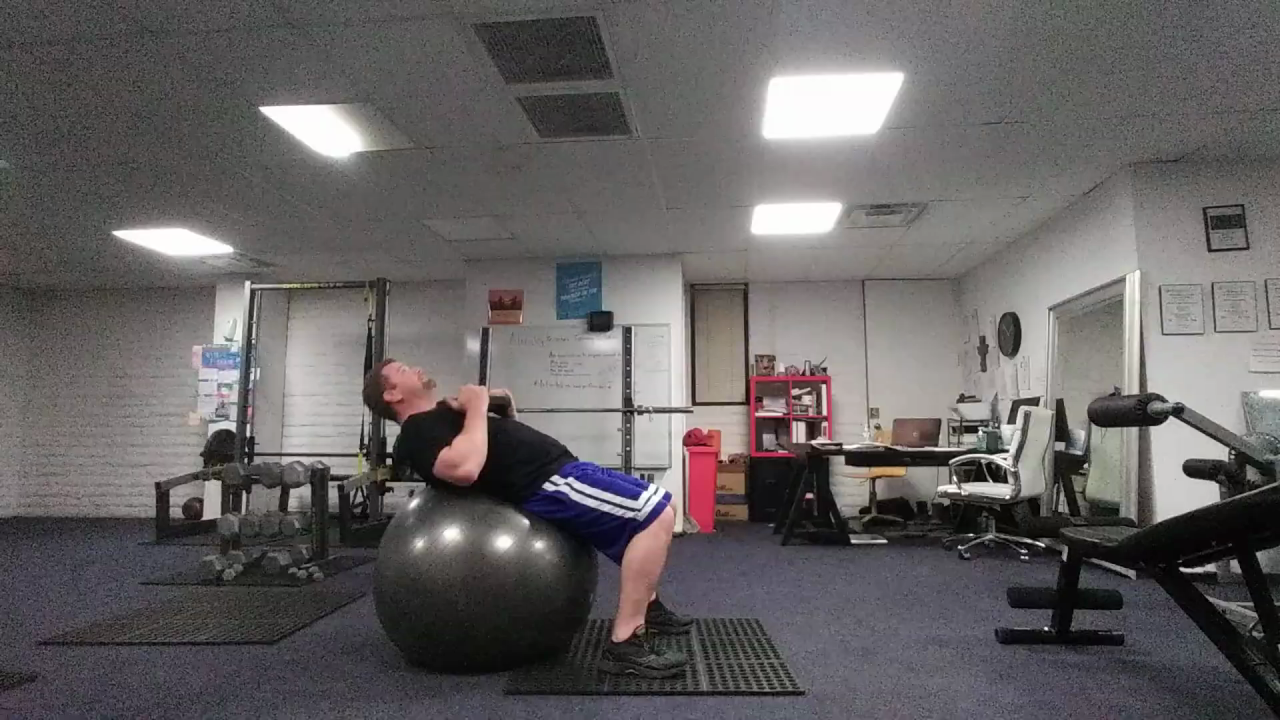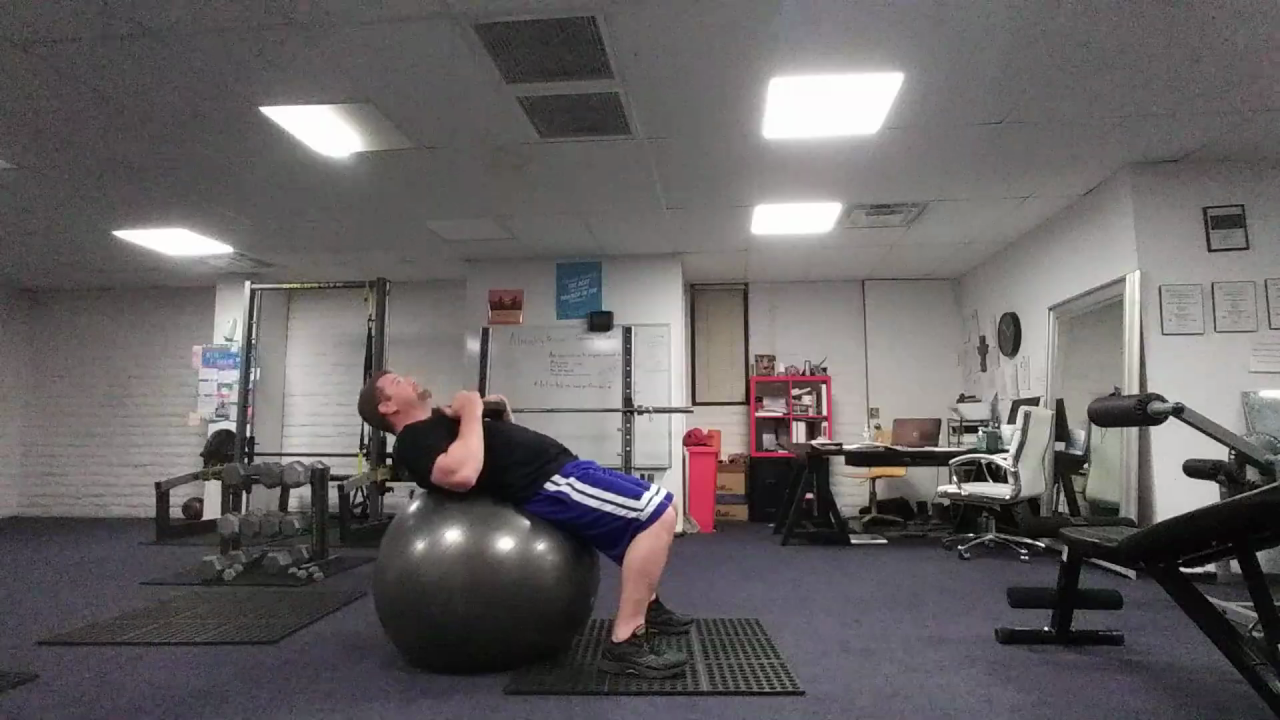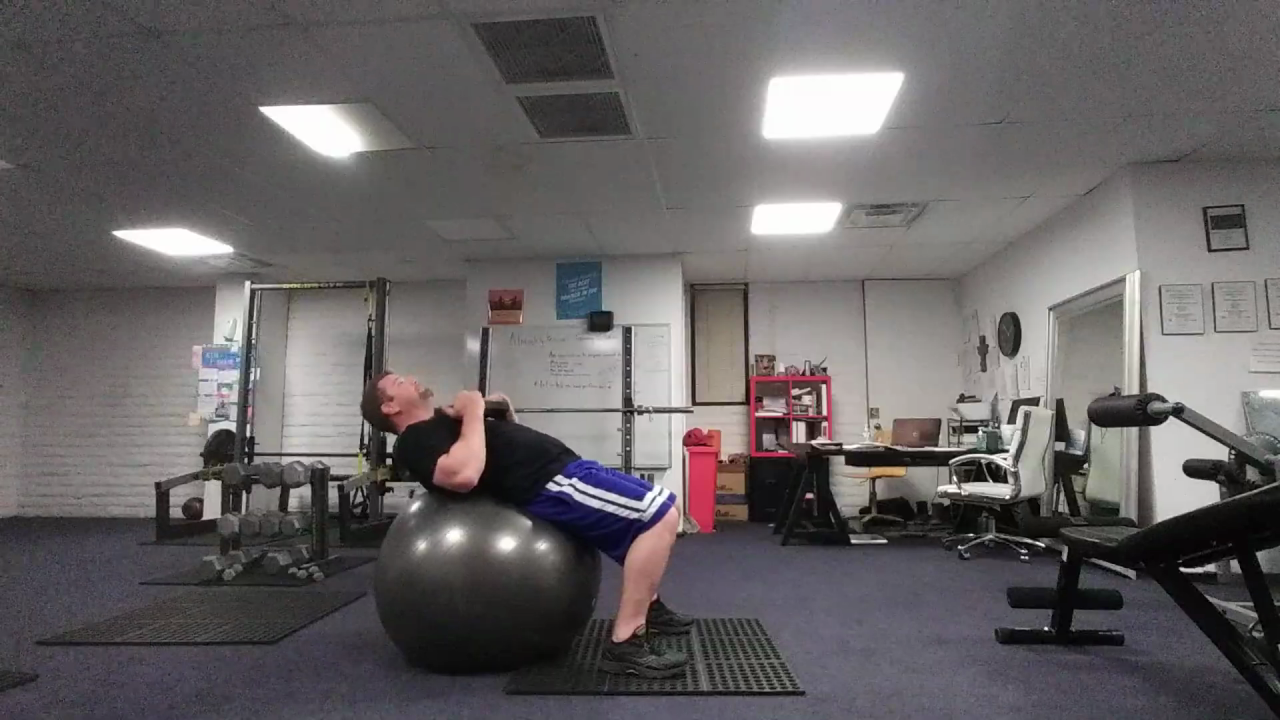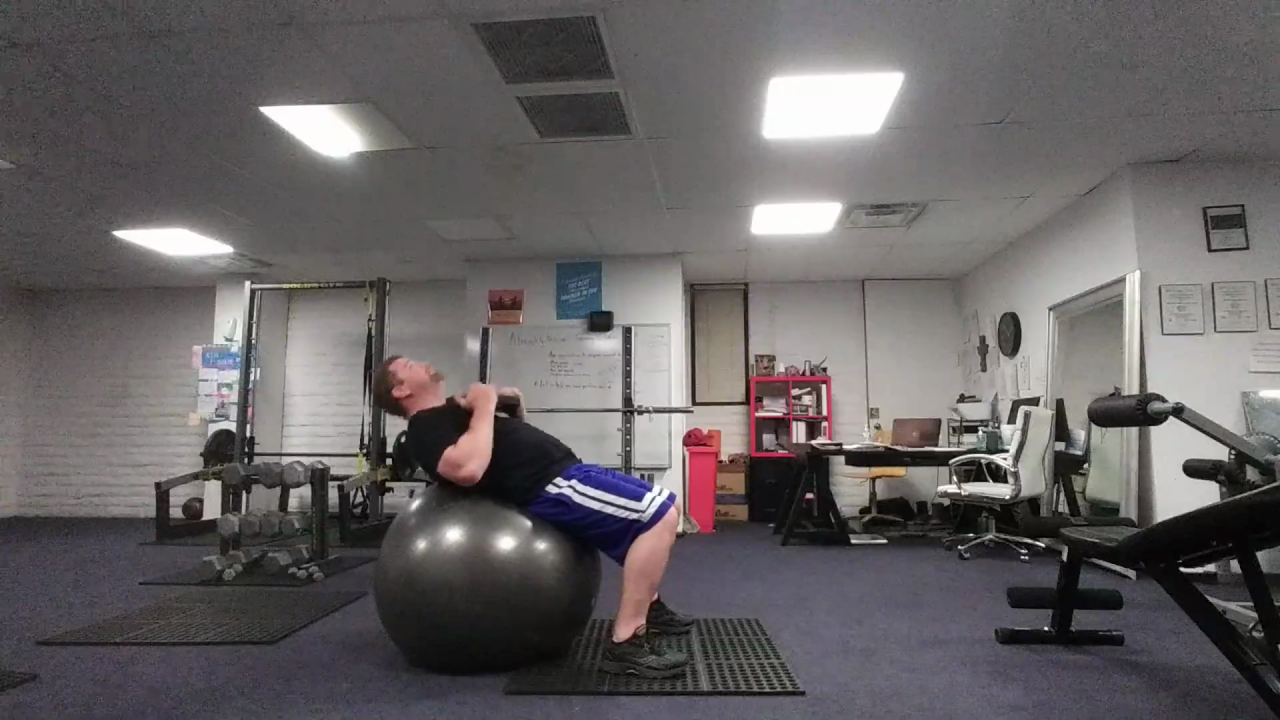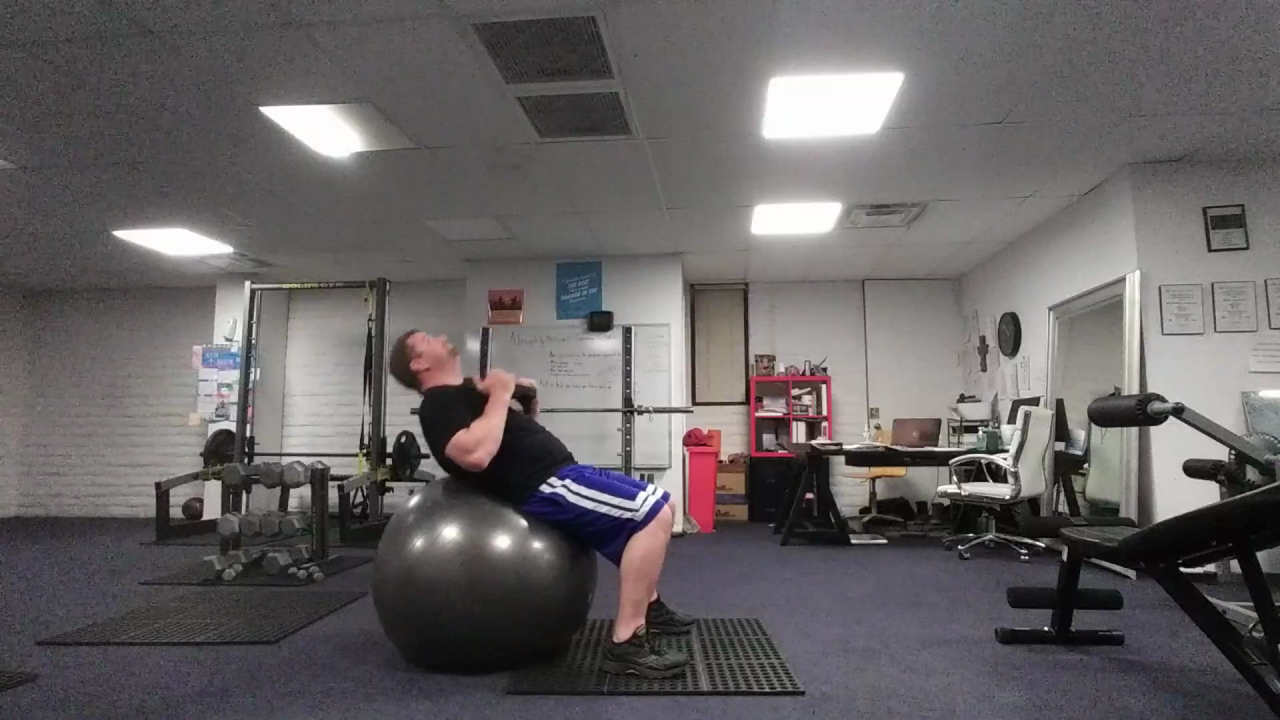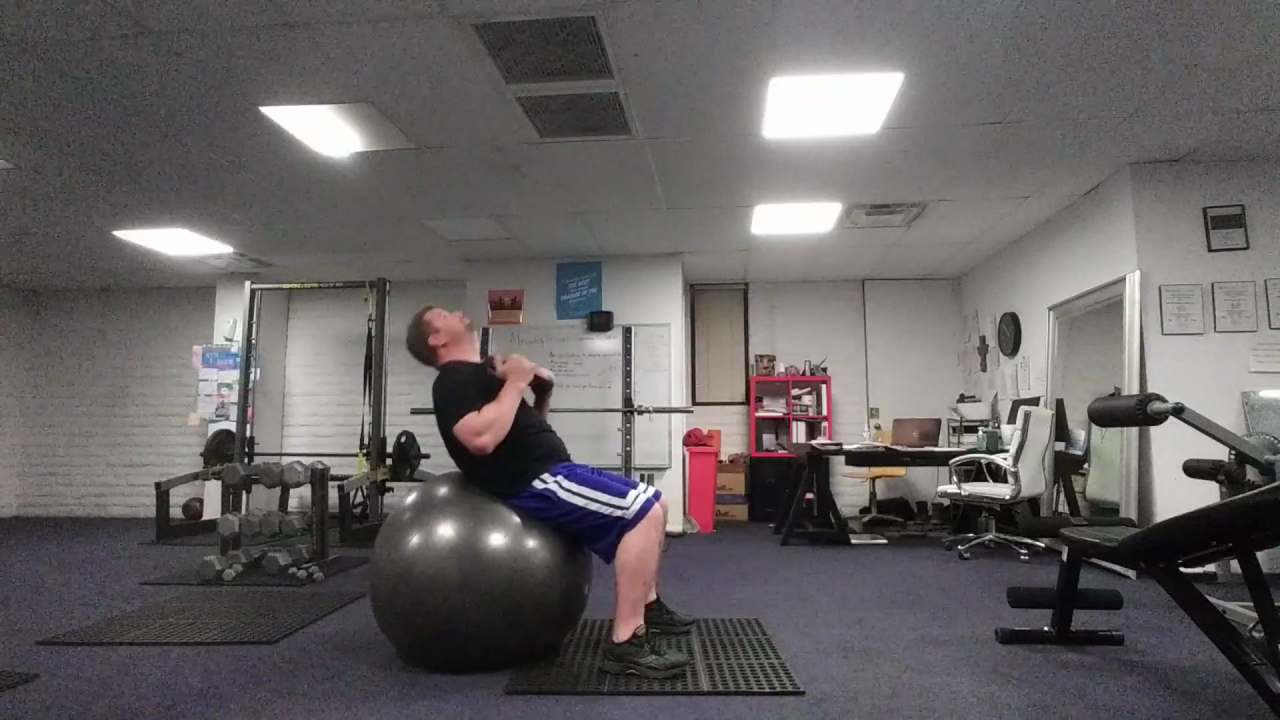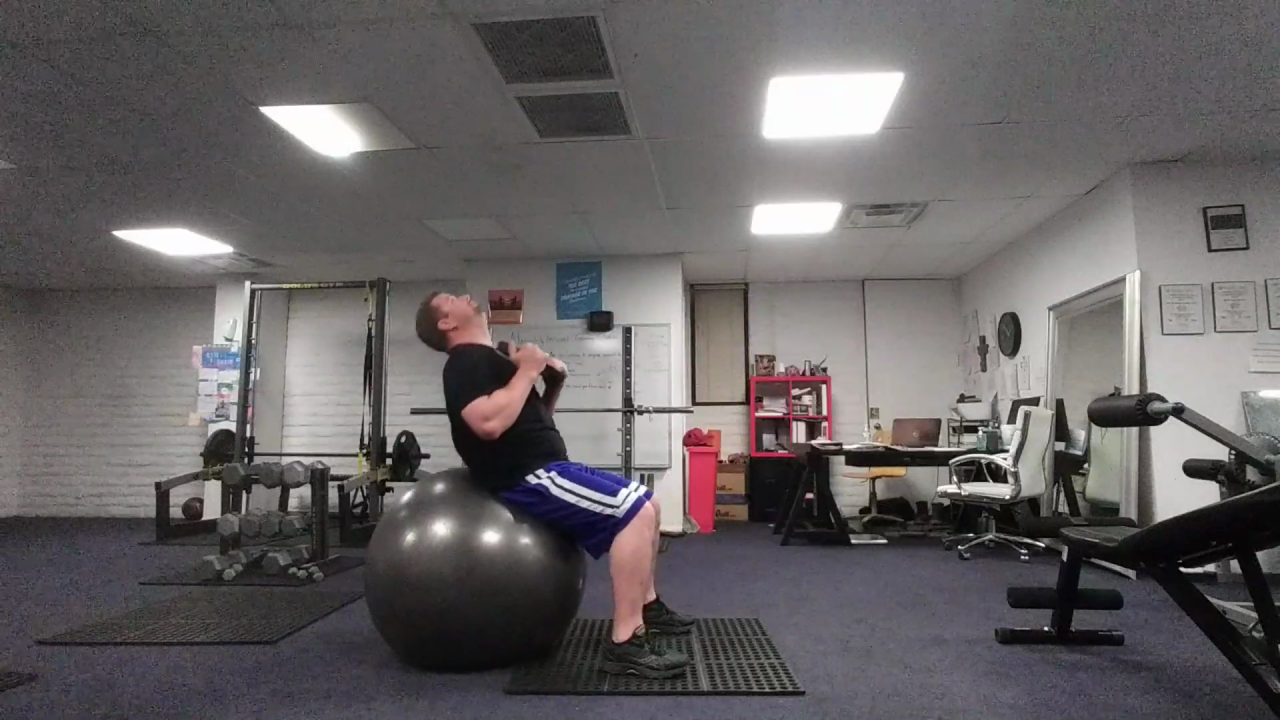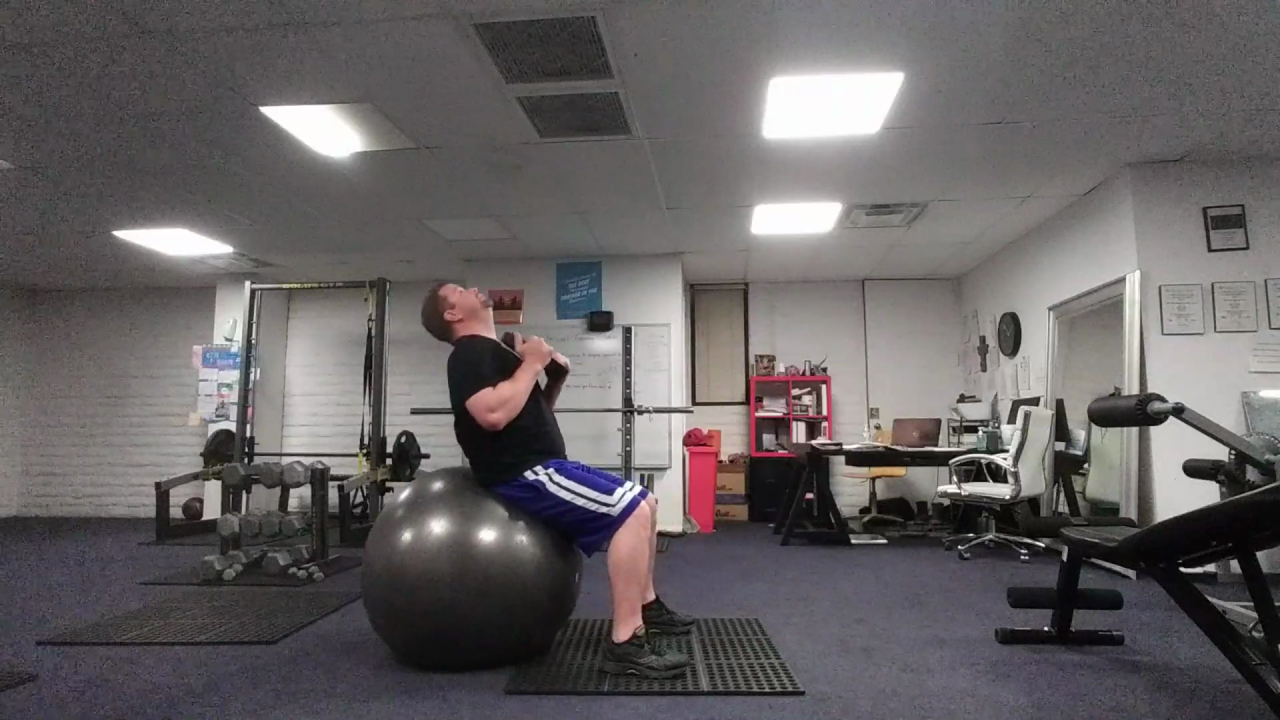
dt=0.2s
person 1, frame 1
left shoulder: (436, 420)
right shoulder: (417, 433)
right elbow: (465, 468)
left wrist: (506, 411)
right wrist: (477, 407)
left hip: (556, 471)
right hip: (548, 484)
left knee: (651, 509)
right knee: (658, 515)
left ankle: (647, 608)
right ankle: (626, 644)
person 1, frame 2
left shoulder: (434, 428)
right shoulder: (414, 441)
right elbow: (463, 474)
left wrist: (501, 416)
right wrist: (471, 412)
left hip: (559, 471)
right hip: (549, 484)
left knee: (651, 510)
right knee: (659, 515)
left ankle: (646, 607)
right ankle: (625, 644)
person 1, frame 3
left shoulder: (436, 428)
right shoulder: (416, 441)
right elbow: (465, 474)
left wrist: (505, 415)
right wrist: (473, 413)
left hip: (560, 472)
right hip: (551, 485)
left knee: (653, 510)
right knee: (662, 515)
left ankle: (647, 608)
right ankle: (625, 644)
person 1, frame 4
left shoulder: (447, 414)
right shoulder: (426, 426)
right elbow: (468, 468)
left wrist: (515, 409)
right wrist: (484, 406)
left hip: (559, 474)
right hip: (548, 487)
left knee: (653, 509)
right knee: (661, 513)
left ankle: (648, 608)
right ankle: (626, 644)
person 1, frame 5
left shoulder: (462, 393)
right shoulder: (439, 403)
right elbow: (475, 454)
left wrist: (528, 403)
right wrist: (500, 394)
left hip: (555, 475)
right hip: (543, 488)
left knee: (650, 508)
right knee: (655, 512)
left ankle: (647, 609)
right ankle: (626, 645)
person 1, frame 6
left shoulder: (475, 373)
right shoulder: (455, 379)
right elbow: (481, 438)
left wrist: (542, 393)
right wrist: (515, 382)
left hip: (548, 473)
right hip: (536, 484)
left knee: (646, 507)
right knee: (647, 512)
left ankle: (648, 608)
right ankle: (626, 645)
person 1, frame 7
left shoulder: (486, 359)
right shoulder: (467, 361)
right elbow: (489, 423)
left wrist: (553, 384)
right wrist: (527, 371)
left hip: (543, 469)
right hip: (528, 479)
left knee: (644, 505)
right knee: (637, 512)
left ankle: (648, 607)
right ankle: (626, 644)
person 1, frame 8
left shoulder: (490, 352)
right shoulder: (471, 353)
right elbow: (493, 414)
left wrist: (555, 378)
right wrist: (532, 365)
left hip: (542, 466)
right hip: (525, 475)
left knee: (643, 504)
right knee: (632, 512)
left ankle: (647, 606)
right ankle: (627, 644)
